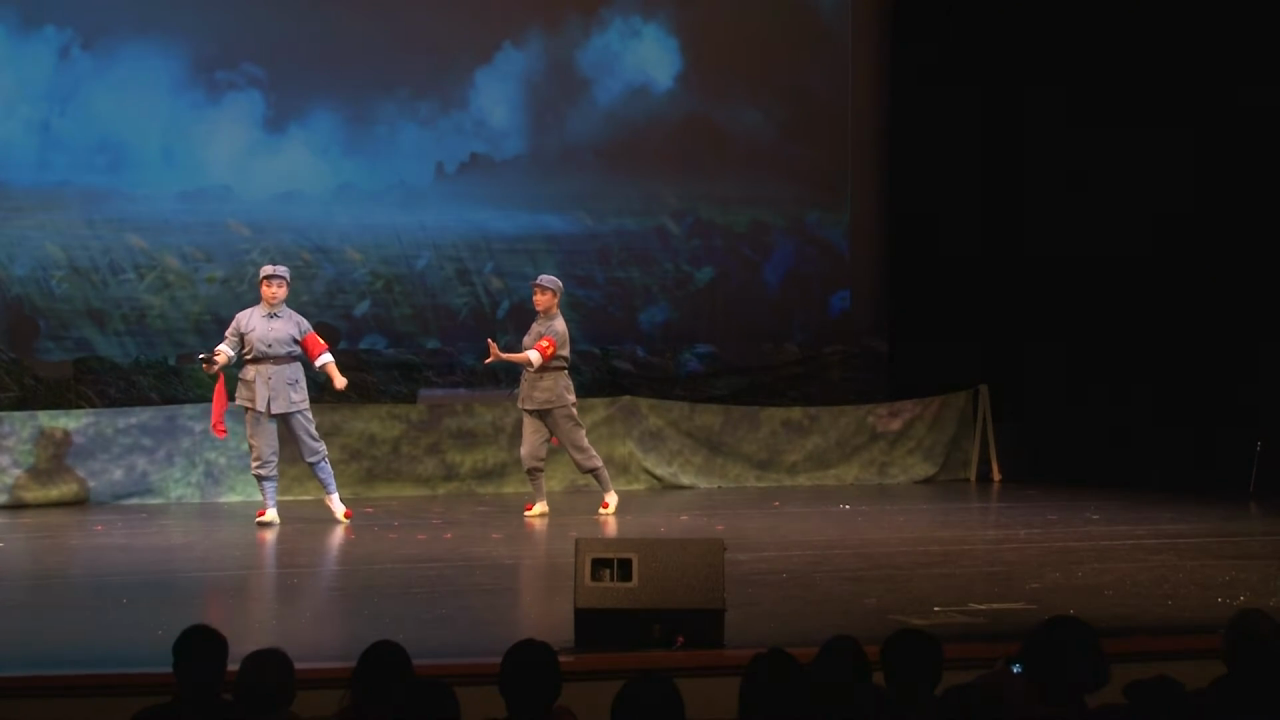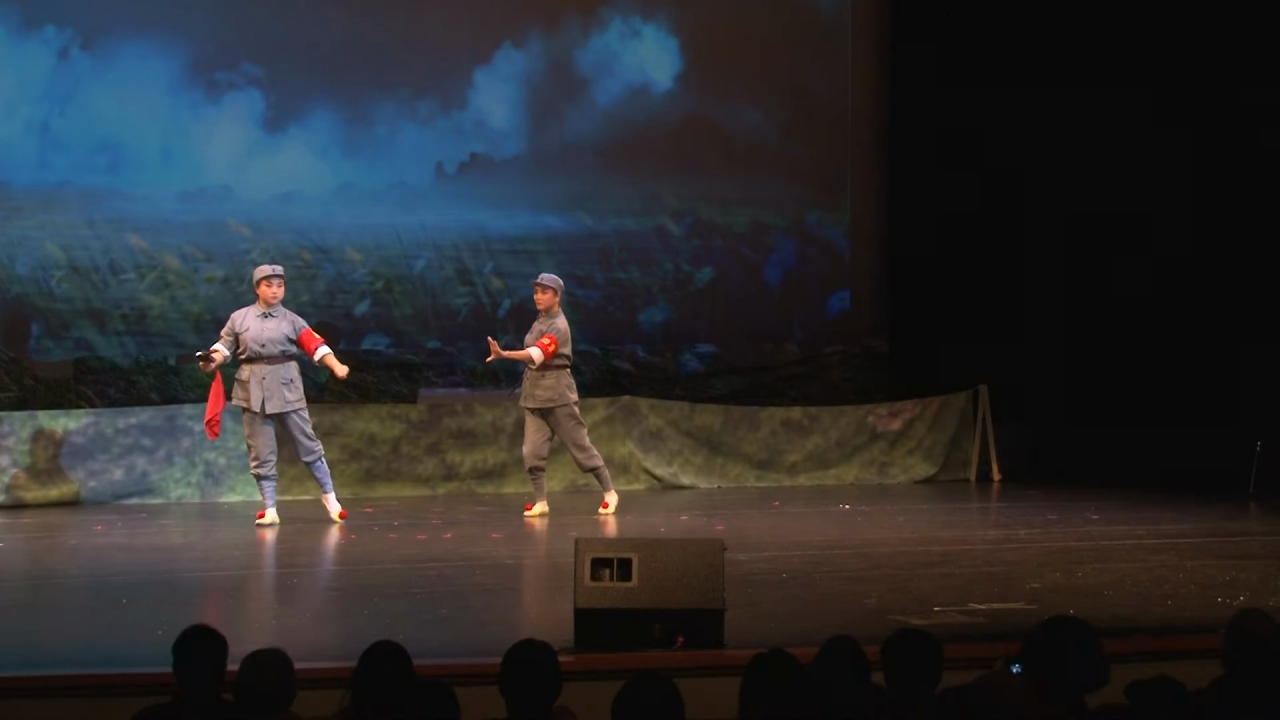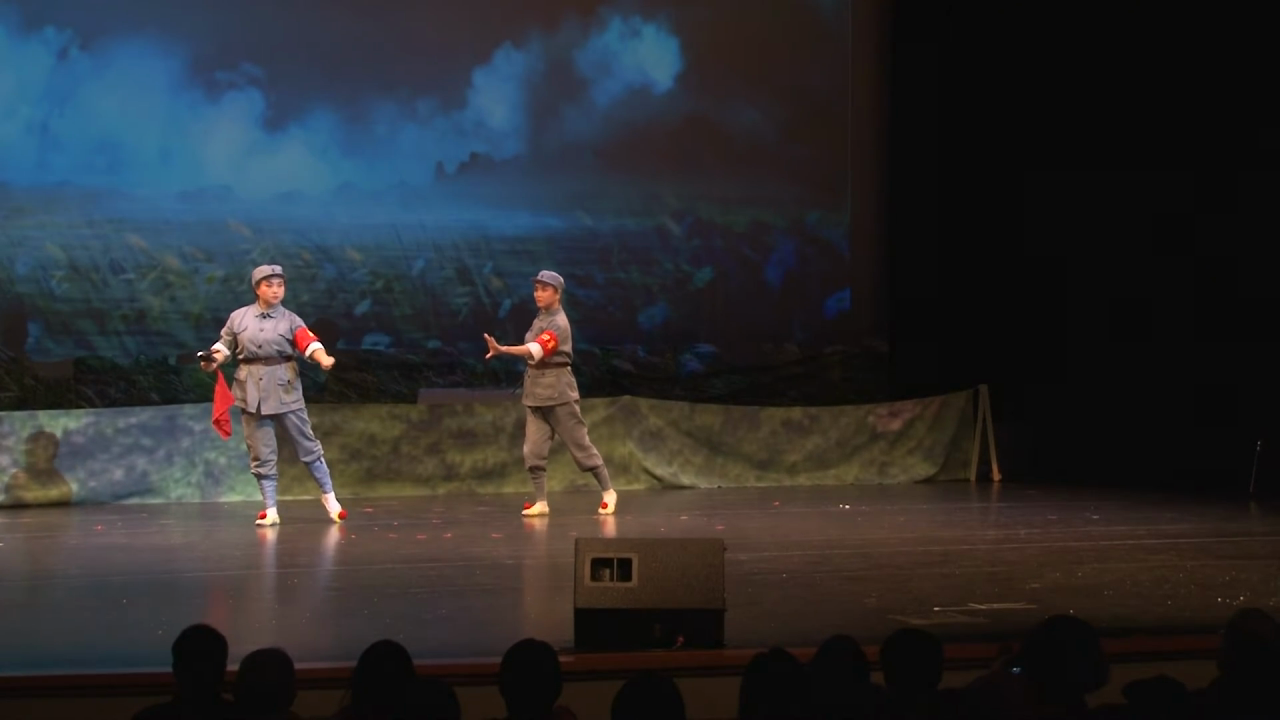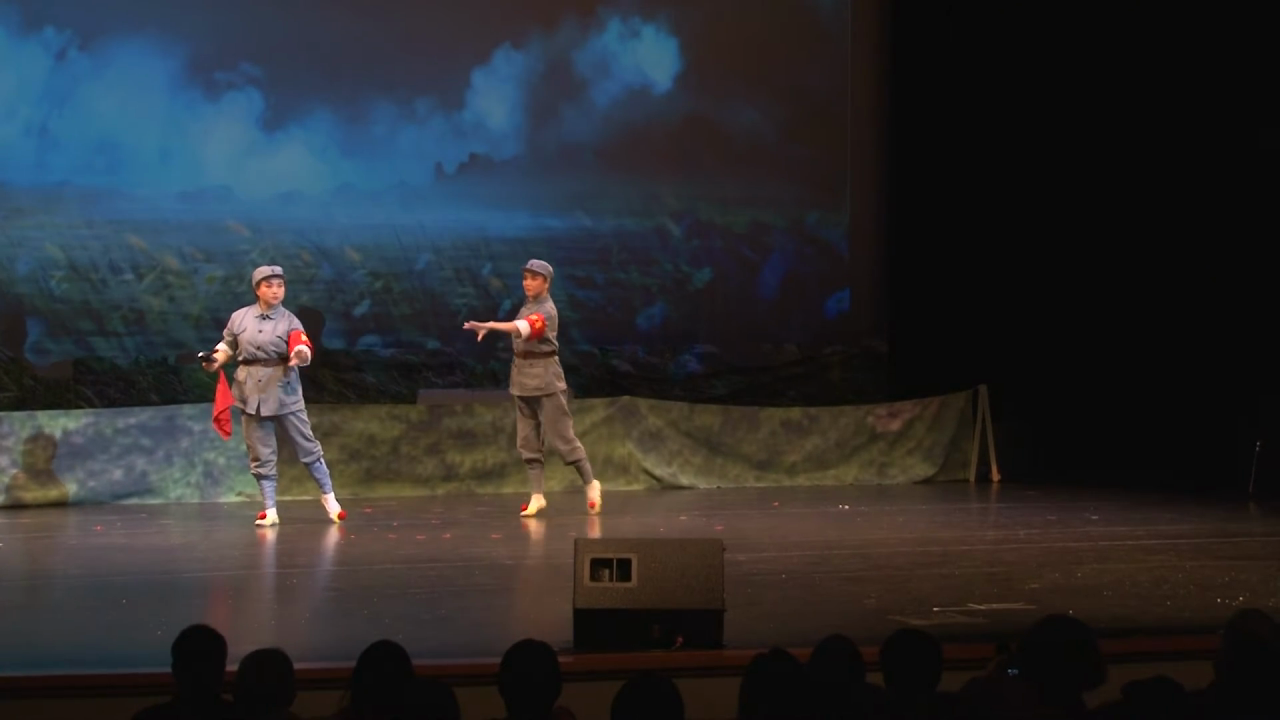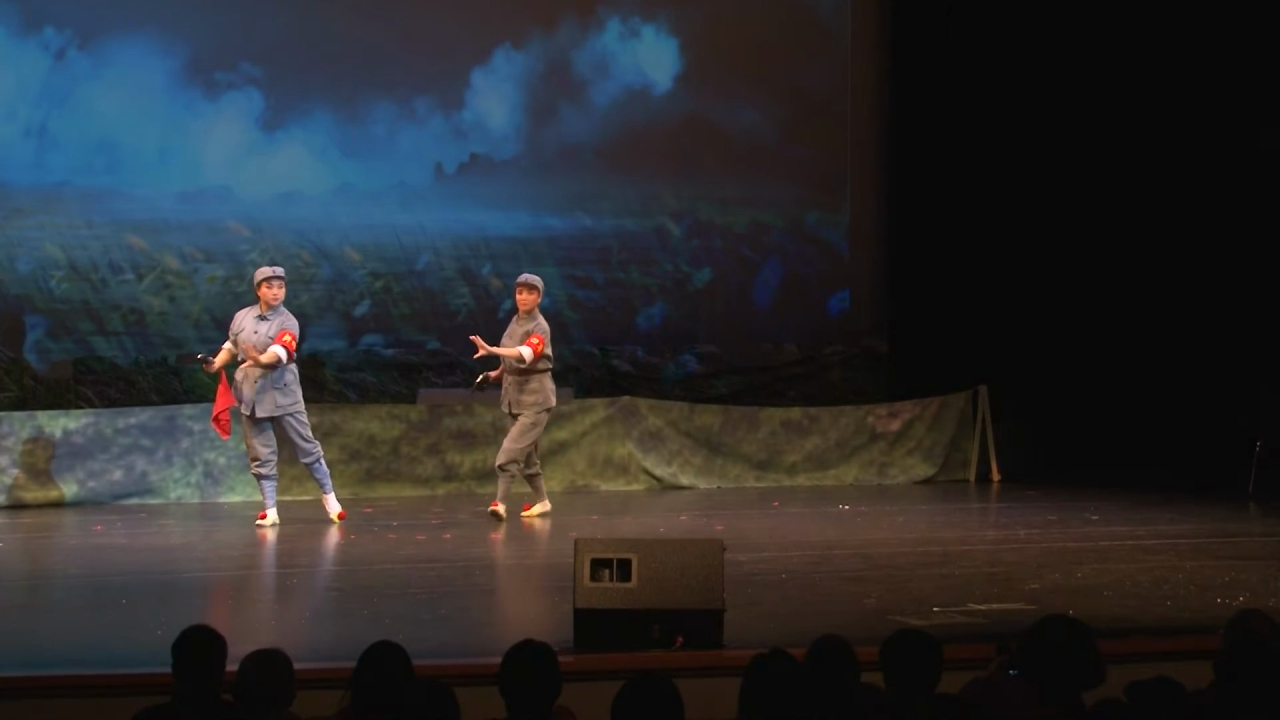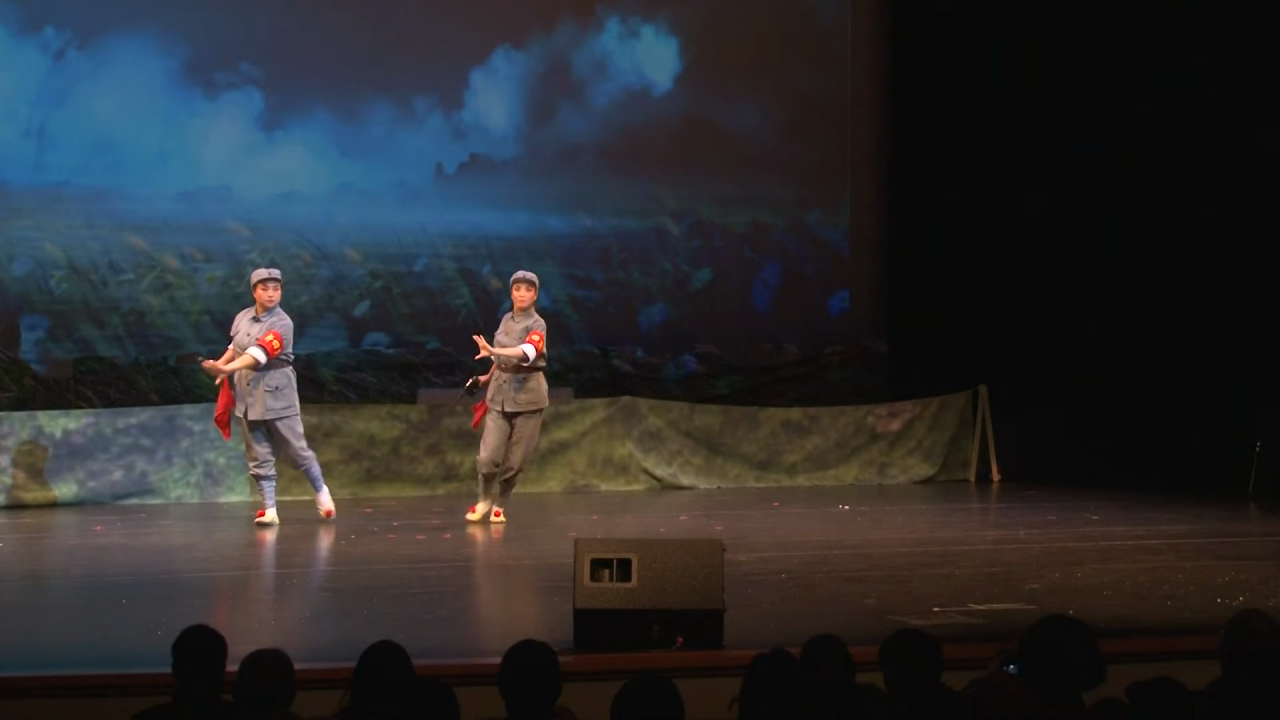
dt=0.3s
person 1, frame 1
left shoulder: (296, 321)
right shoulder: (244, 318)
left elbow: (318, 351)
right elbow: (229, 349)
left wrist: (336, 376)
right wrist: (215, 363)
left hip: (291, 387)
right hip: (257, 389)
left knee: (311, 444)
right knee: (262, 452)
left ankle: (333, 497)
right ankle: (270, 509)
person 1, frame 2
left shoulder: (291, 320)
right shoulder: (239, 318)
left elbow: (316, 345)
right elbow: (224, 347)
left wrist: (336, 366)
right wrist: (212, 362)
left hip: (286, 387)
right hip: (253, 389)
left knee: (307, 443)
right knee: (261, 452)
left ankle: (329, 496)
right ankle: (269, 509)
person 1, frame 3
left shoulder: (290, 320)
right shoulder: (238, 317)
left elbow: (310, 343)
right elbow: (225, 346)
left wrist: (324, 359)
right wrist: (212, 362)
left hip: (284, 387)
right hip: (251, 389)
left knee: (307, 443)
right knee: (261, 452)
left ankle: (329, 496)
right ankle: (270, 510)
person 1, frame 4
left shoulder: (290, 321)
right shoulder: (239, 317)
left elbow: (303, 348)
right elbow: (227, 347)
left wrist: (299, 356)
right wrist: (215, 363)
left hip: (283, 388)
right hip: (251, 389)
left knee: (306, 444)
right knee: (260, 452)
left ankle: (328, 496)
right ankle: (270, 510)
person 1, frame 5
left shoulder: (288, 321)
right shoulder: (242, 317)
left elbow: (281, 351)
right elbow: (232, 346)
left wrist: (259, 359)
right wrist: (216, 364)
left hip: (281, 388)
right hip: (249, 388)
left knee: (306, 445)
right knee: (260, 453)
left ankle: (329, 496)
right ankle: (270, 510)
person 1, frame 6
left shoulder: (283, 323)
right shoulder: (242, 318)
left elbow: (260, 353)
left wrist: (228, 369)
right wrist: (219, 364)
left hip: (278, 390)
right hip: (246, 389)
left knee: (297, 450)
right knee: (258, 455)
left ankle: (321, 491)
right ankle: (269, 508)
person 2, frame 1
left shoulder: (556, 328)
right shoulder: (539, 322)
left elbow: (536, 357)
left wrist: (502, 356)
left hip: (554, 394)
right hip: (532, 394)
left knee: (578, 447)
right knee: (530, 453)
left ankle: (609, 493)
right ankle: (540, 502)
person 2, frame 2
left shoulder: (557, 326)
right shoulder: (541, 321)
left elbow: (537, 354)
left wrist: (504, 354)
left hip: (557, 392)
right hip: (535, 393)
left knee: (580, 446)
right knee: (532, 452)
left ankle: (609, 493)
right ankle: (540, 502)
person 2, frame 3
left shoulder: (558, 323)
right shoulder: (541, 318)
left elbow: (536, 350)
left wrist: (502, 349)
left hip: (557, 390)
right hip: (535, 391)
left knee: (579, 444)
right knee: (533, 451)
left ankle: (607, 491)
right ankle: (541, 501)
person 2, frame 4
left shoulder: (546, 309)
right shoulder: (528, 305)
left elbow: (524, 328)
left wrist: (489, 326)
left hip: (546, 380)
right hip: (523, 379)
left knee: (562, 438)
right knee: (527, 442)
left ankle: (589, 483)
right ankle: (537, 497)
person 2, frame 5
left shoulder: (539, 327)
right shoulder: (516, 321)
left elbow: (526, 353)
left wrist: (491, 350)
right wrist: (497, 373)
left hip: (536, 395)
right hip: (513, 393)
left knee: (511, 452)
right knee: (525, 454)
left ankle: (500, 503)
right ankle: (542, 501)
person 2, frame 6
left shoulder: (537, 324)
right shoulder: (506, 320)
left elbow: (527, 352)
left wrist: (495, 352)
right wrist: (488, 376)
left hip: (528, 391)
right hip: (500, 391)
left knee: (516, 458)
right knee: (488, 454)
left ankle: (499, 505)
right ankle: (484, 501)
